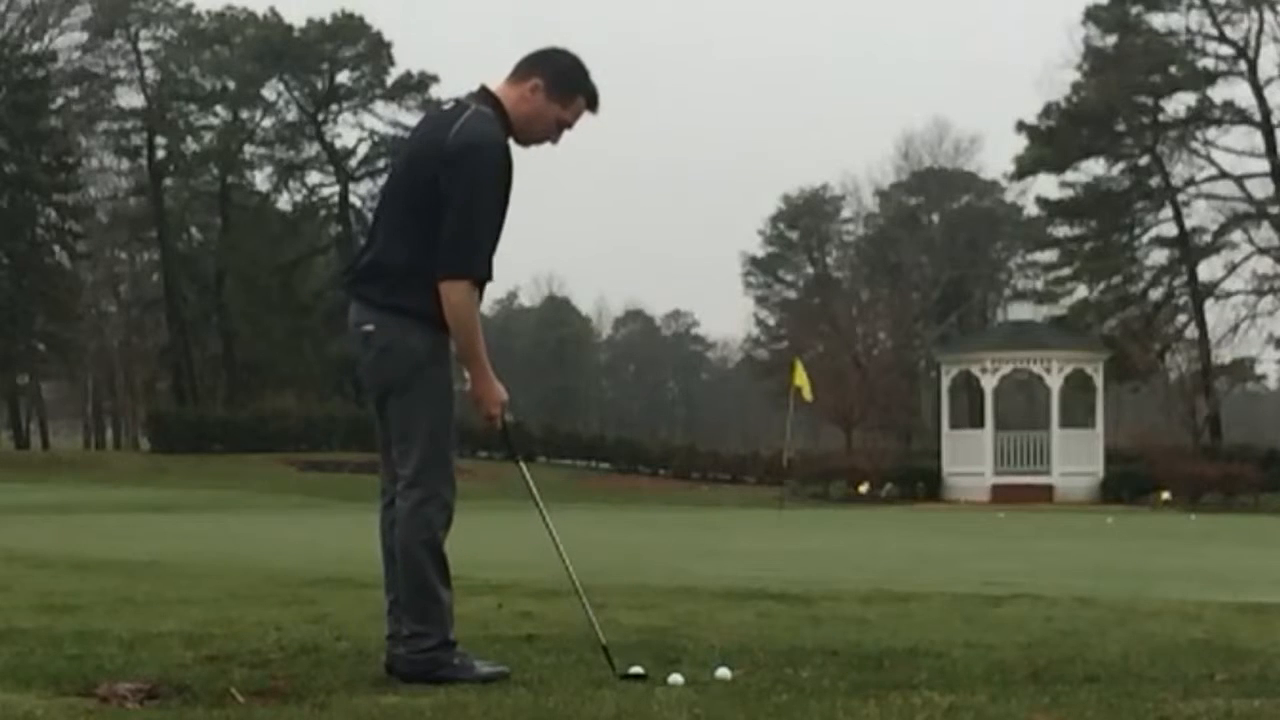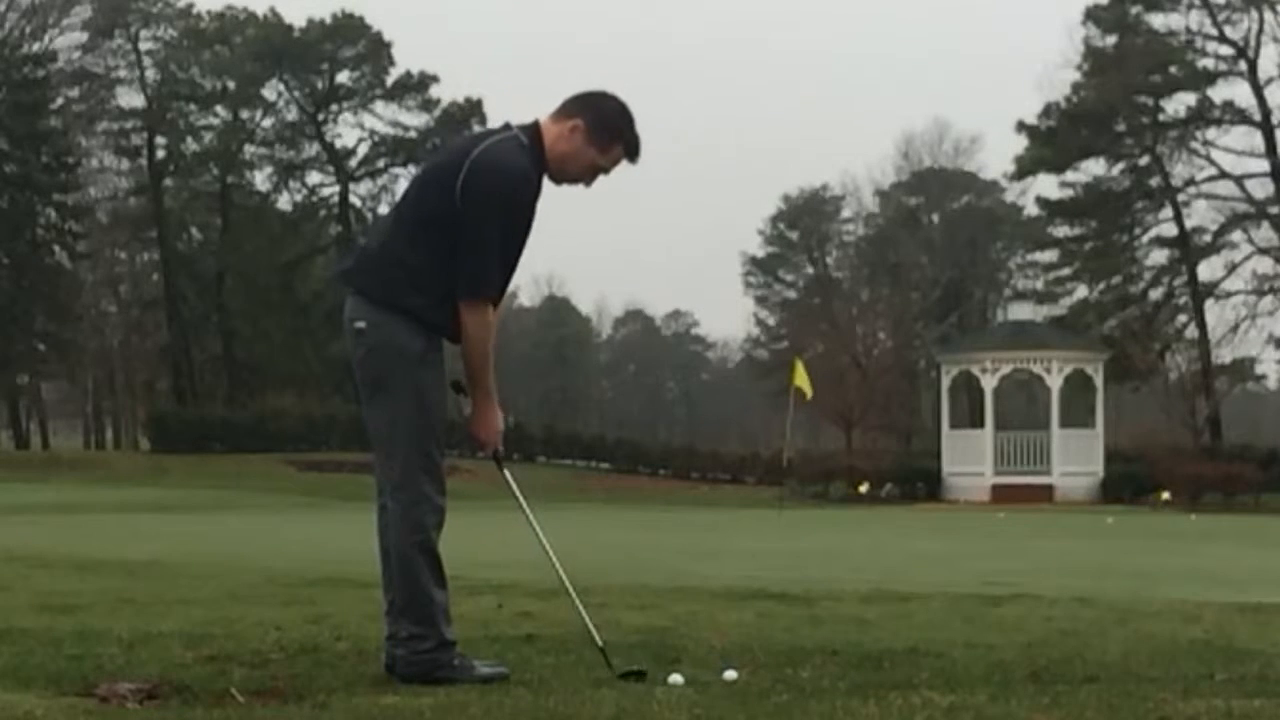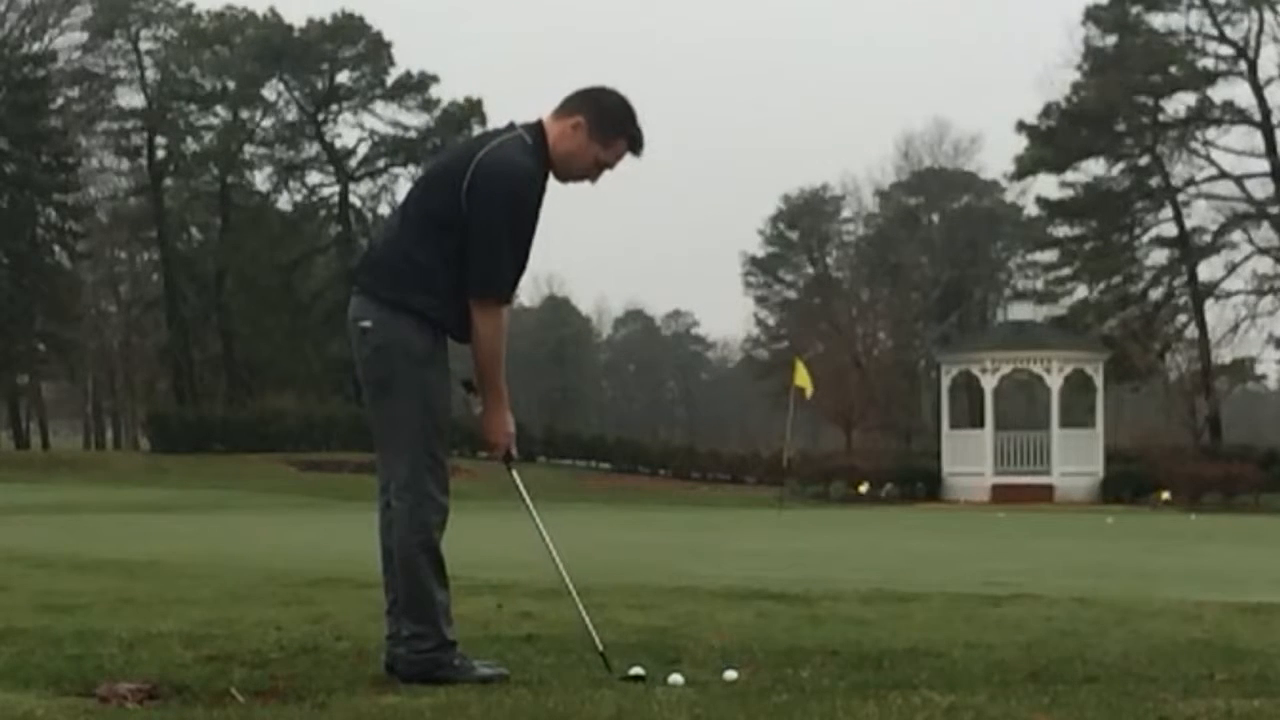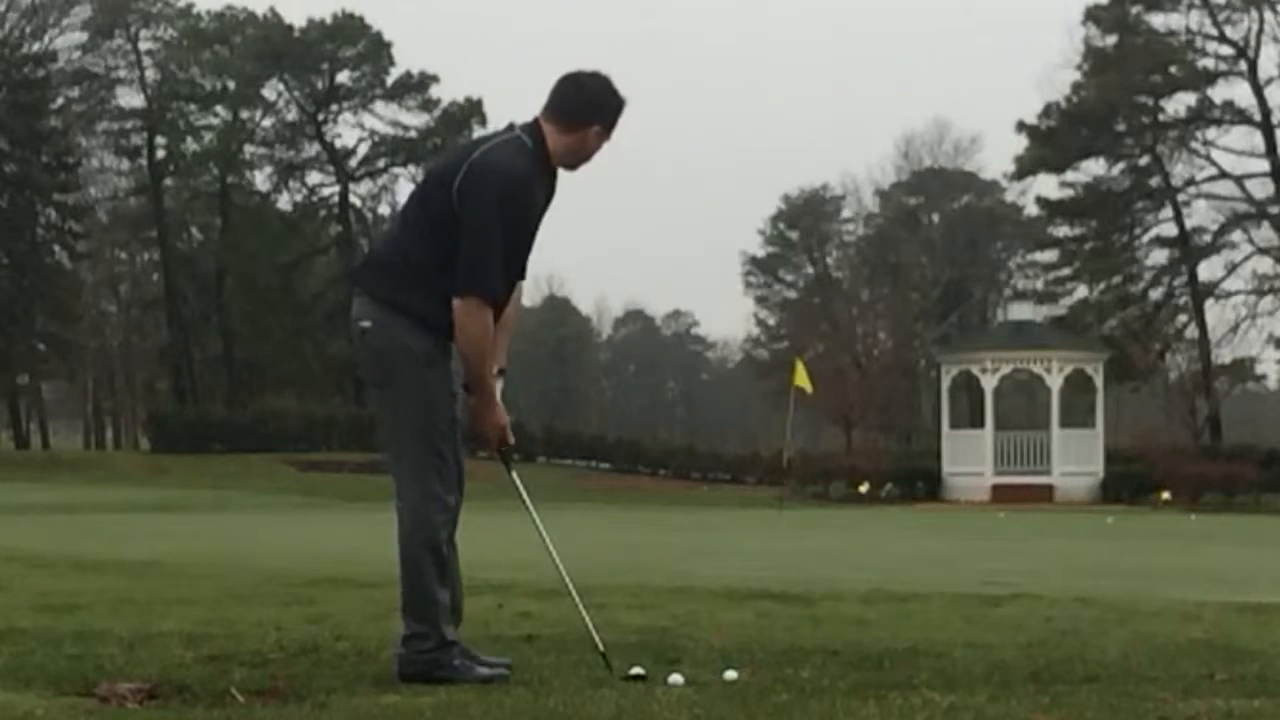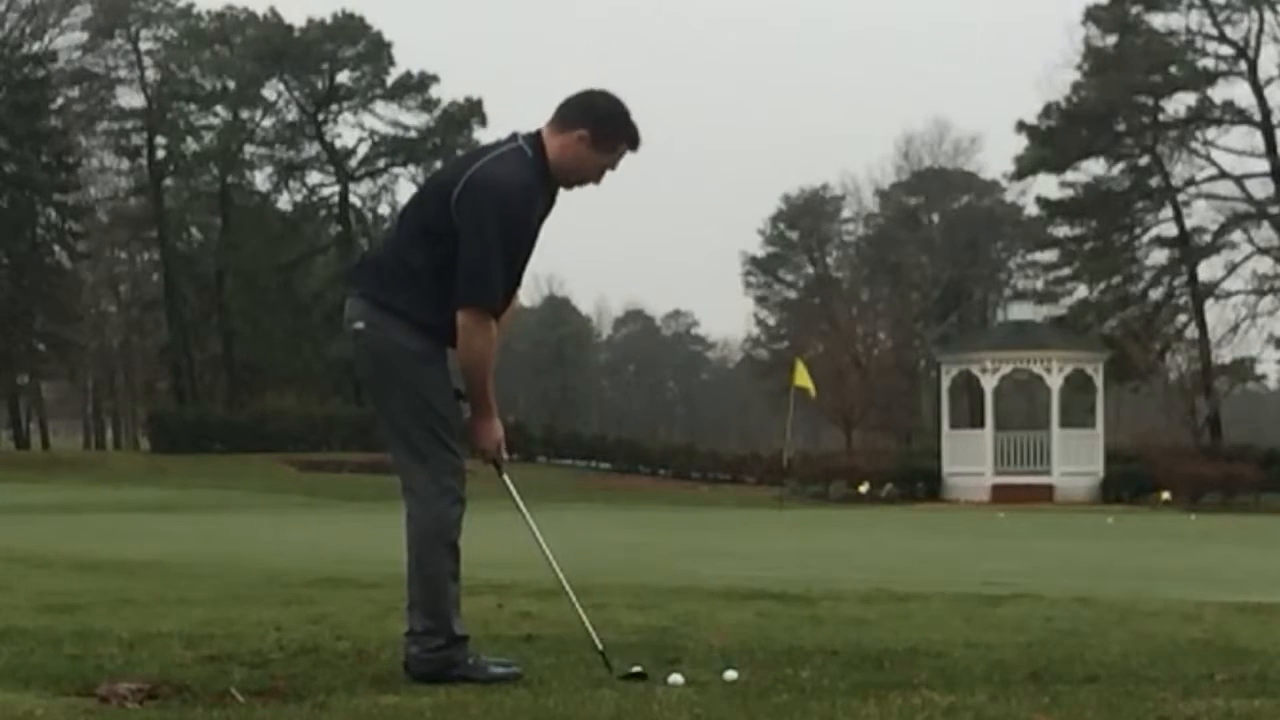
dt=1s
person 1, frame 1
left shoulder: (454, 121)
right shoulder: (482, 147)
right elbow: (456, 275)
left wrist: (469, 362)
right wrist: (482, 374)
left hip: (384, 316)
right hip: (406, 326)
left knee: (409, 487)
right knee: (425, 489)
left ankle: (411, 641)
right ankle: (424, 649)
person 1, frame 2
left shoulder: (505, 158)
right shoulder: (505, 173)
left elbow: (479, 290)
right elbow: (475, 299)
left wrist: (481, 392)
right wrist: (485, 402)
left hip: (392, 317)
right hip: (396, 322)
left knee: (408, 490)
right knee: (415, 491)
left ankle: (413, 642)
right ankle: (423, 649)
person 1, frame 3
left shoulder: (510, 159)
right shoulder: (510, 173)
left elbow: (487, 293)
right elbow: (486, 301)
left wrist: (492, 394)
right wrist: (496, 404)
left hip: (395, 318)
right hip: (401, 322)
left knee: (409, 489)
right knee: (419, 491)
left ankle: (411, 641)
right ankle: (425, 649)
person 1, frame 4
left shoulder: (529, 170)
right shoulder: (502, 174)
left elbow: (508, 282)
right elbow: (470, 299)
left wrist: (495, 375)
right wrist: (485, 400)
left hip: (418, 325)
right hip: (398, 322)
left knee: (440, 488)
right knee: (428, 490)
left ankle: (437, 636)
right ankle: (426, 648)
person 1, frame 5
left shoulder: (532, 181)
right shoulder: (501, 185)
left elbow: (498, 296)
right elbow: (474, 314)
left wrist: (482, 393)
right wrist: (484, 411)
left hip: (409, 323)
right hip: (390, 321)
left knee: (438, 482)
right knee: (436, 484)
left ankle: (433, 639)
right ankle: (436, 647)
